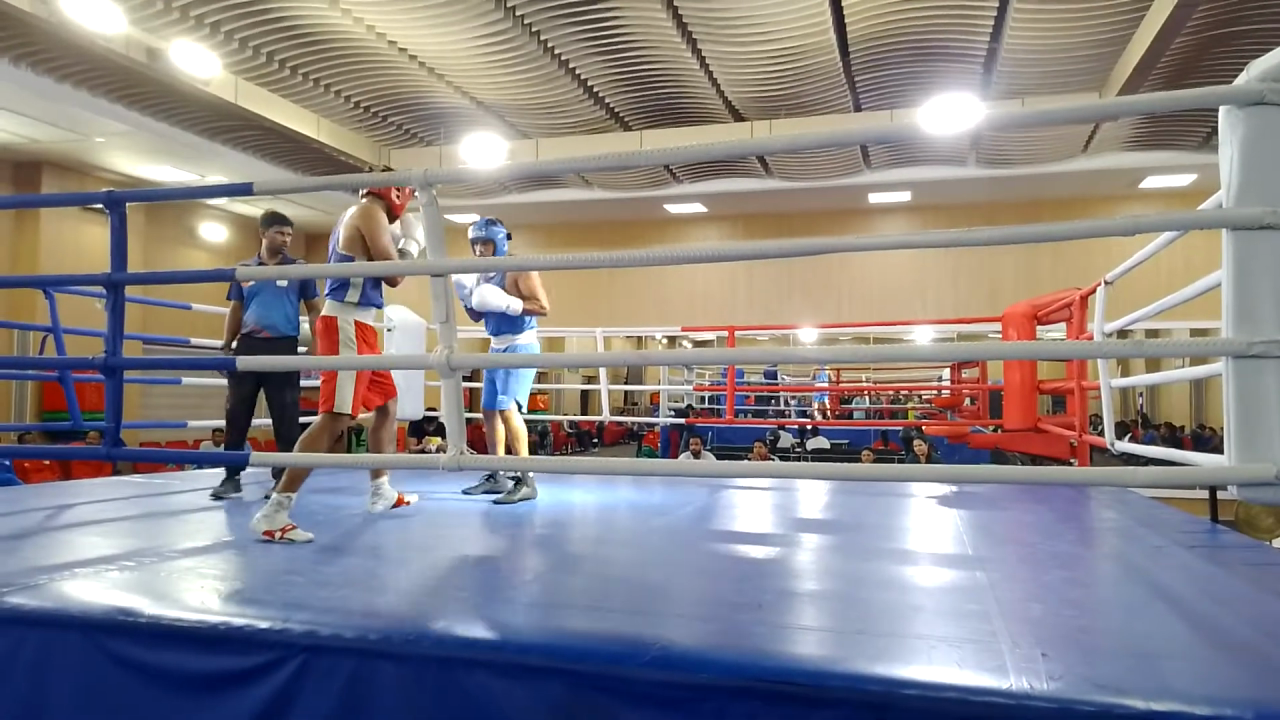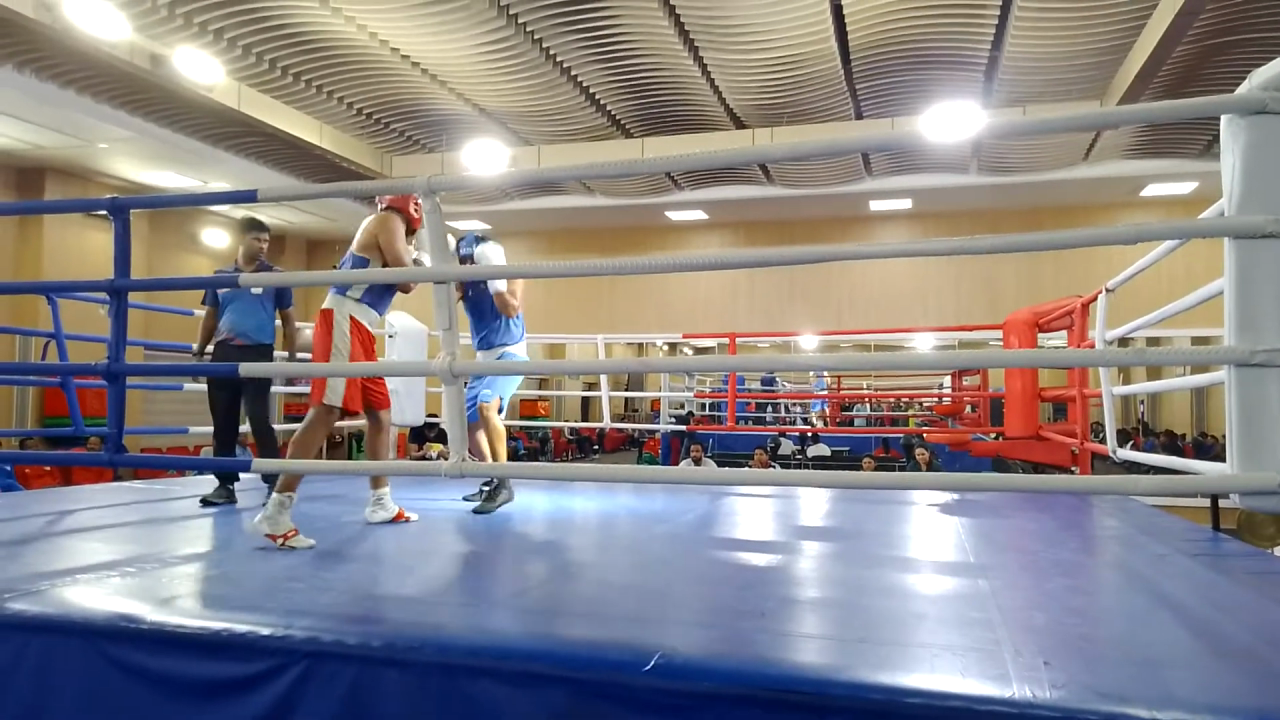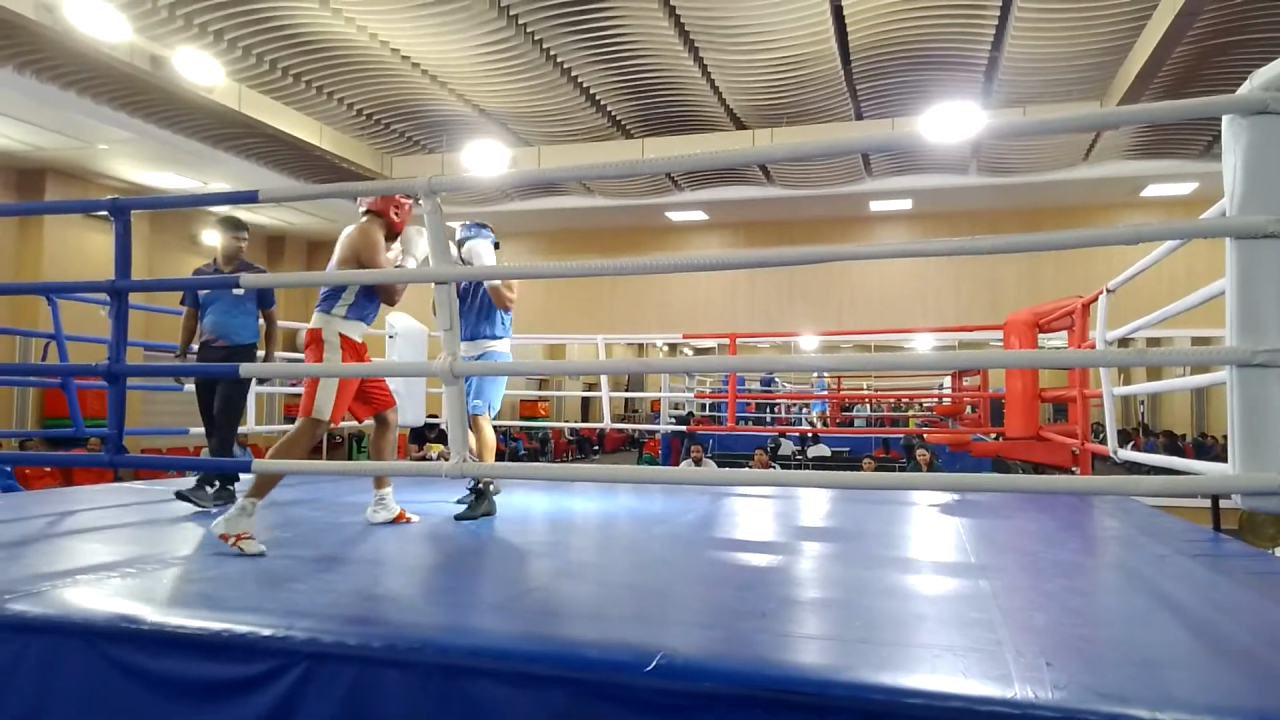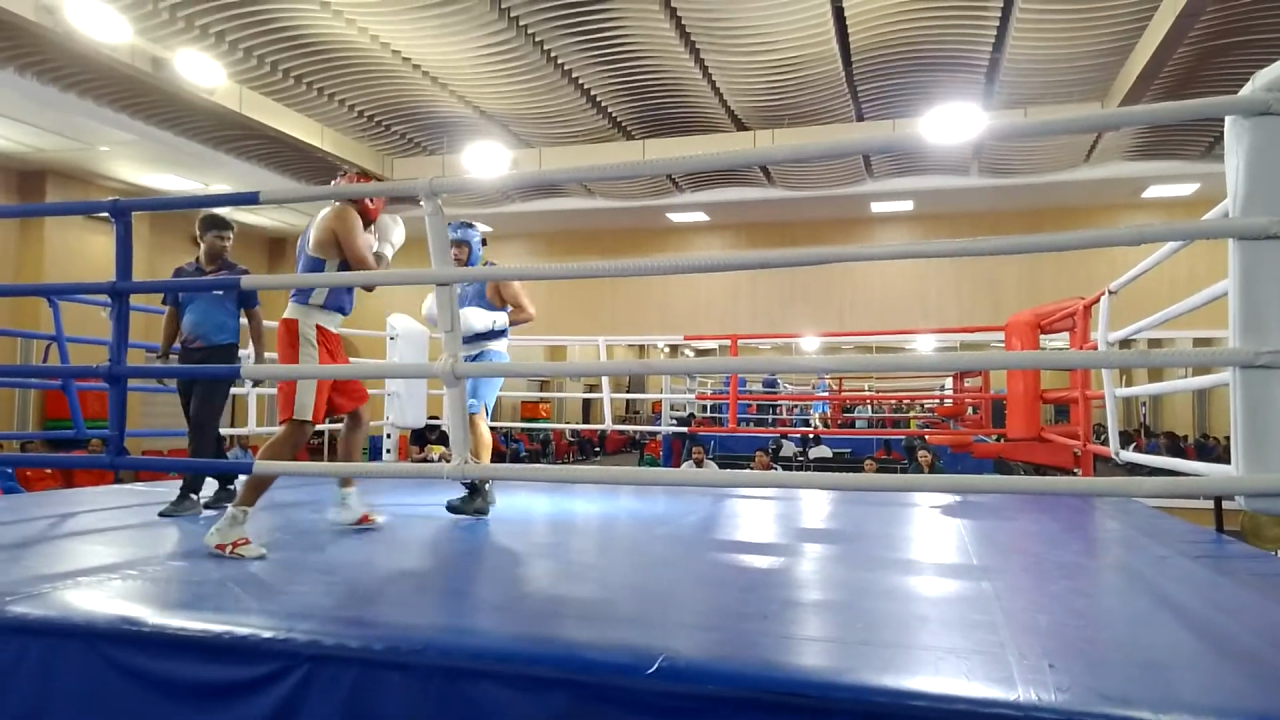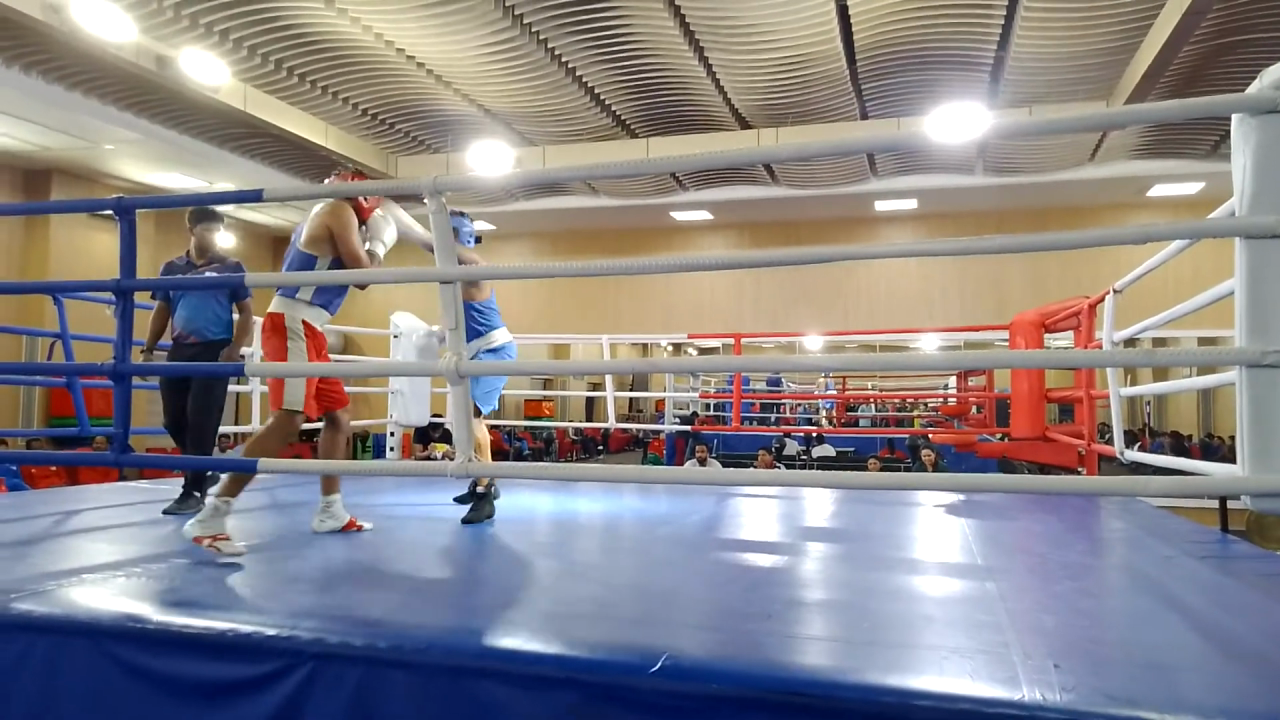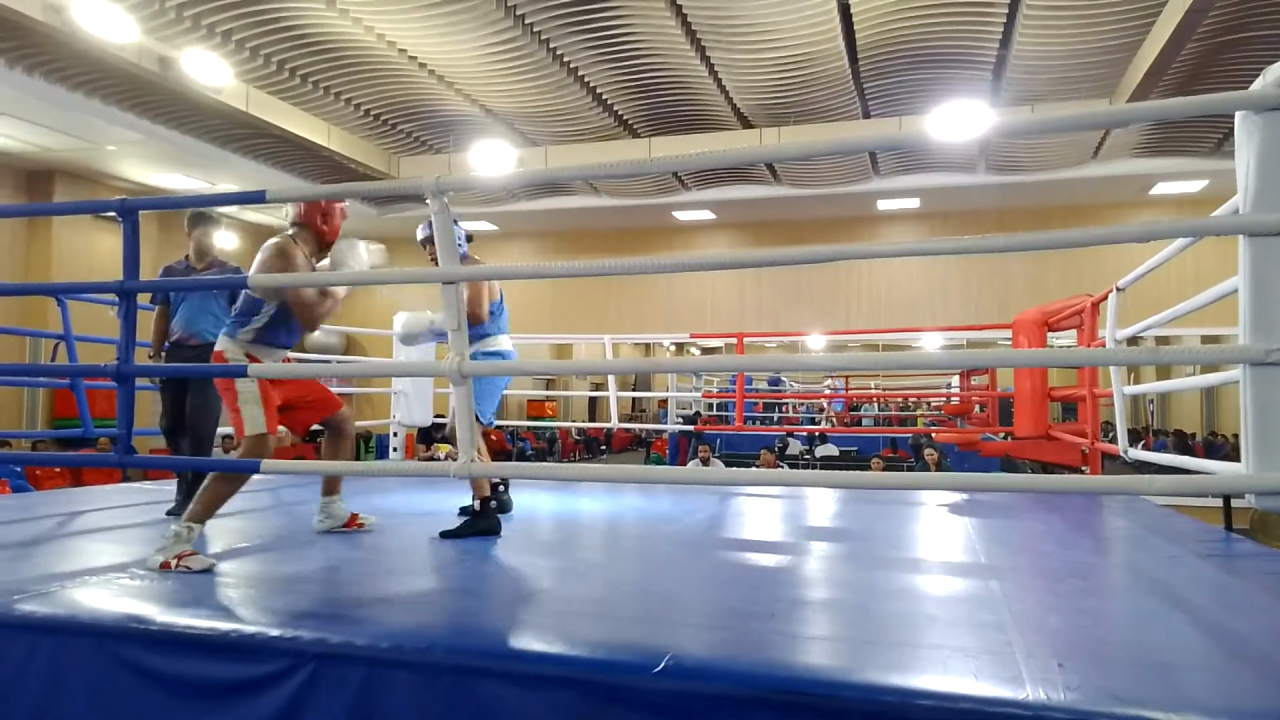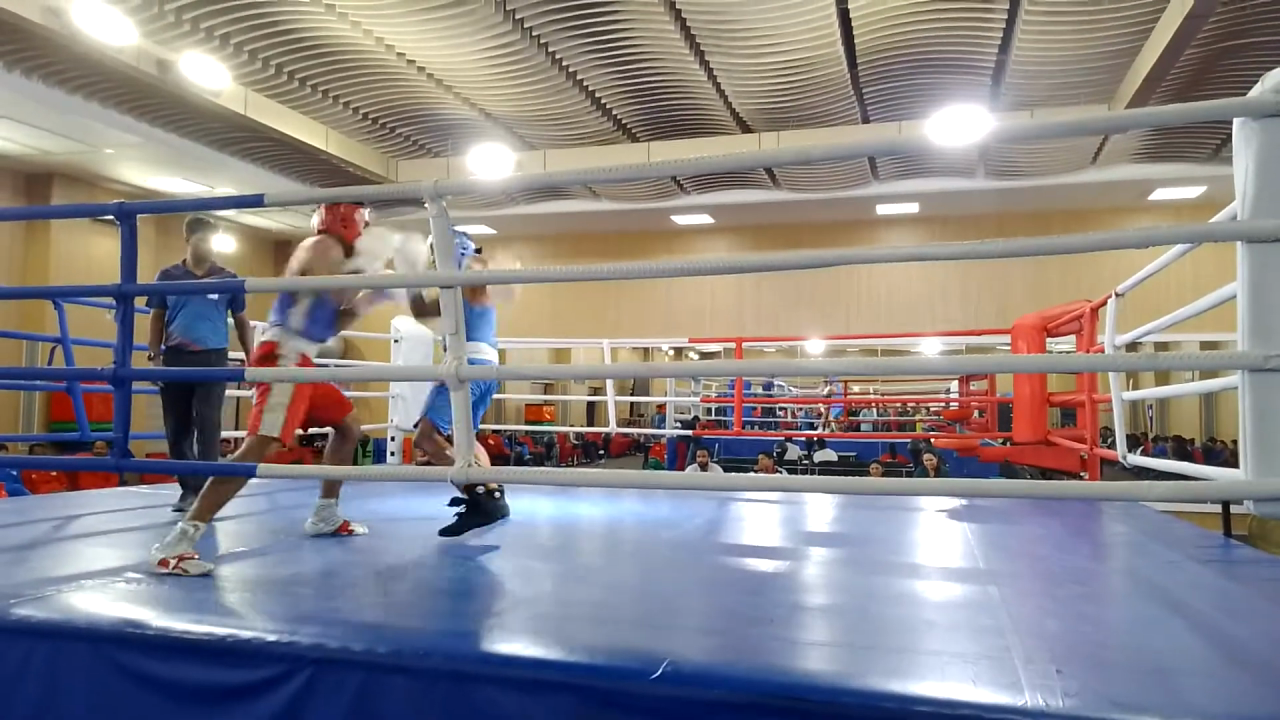
dt=0.3s
person 1, frame 1
left shoulder: (354, 218)
right shoulder: (370, 213)
right elbow: (393, 276)
left wrist: (396, 242)
right wrist: (411, 243)
left hip: (357, 326)
right hip: (347, 325)
left knee: (387, 406)
right knee: (336, 418)
left ankle: (381, 491)
right ankle: (274, 512)
person 1, frame 2
left shoulder: (378, 229)
right shoulder: (388, 221)
right elbow: (406, 282)
left wrist: (411, 256)
right wrist: (424, 256)
left hip: (358, 329)
right hip: (343, 323)
left knee: (381, 415)
right knee: (326, 413)
left ankle: (380, 504)
right ankle: (275, 514)
person 1, frame 3
left shoulder: (359, 236)
right shoulder: (368, 233)
right elbow: (391, 295)
left wrist: (398, 255)
right wrist: (411, 256)
left hip: (350, 341)
right hip: (335, 340)
left knee: (387, 417)
right knee: (311, 429)
left ankle: (384, 504)
right ankle: (236, 518)
person 1, frame 4
left shoulder: (328, 221)
right shoulder: (344, 215)
right elbow: (369, 278)
left wrist: (372, 244)
right wrist: (388, 245)
left hip: (324, 333)
right hip: (309, 331)
left knee: (358, 413)
right knee: (298, 429)
left ankle: (347, 504)
right ankle: (230, 525)
person 1, frame 5
left shoulder: (326, 218)
right shoulder: (339, 212)
right elbow: (363, 275)
left wrist: (373, 237)
right wrist: (380, 244)
left hip: (305, 329)
right hip: (292, 326)
left knee: (339, 418)
right knee: (287, 422)
left ankle: (331, 511)
right ankle: (210, 517)
person 1, frame 6
left shoulder: (304, 253)
right shoulder: (283, 252)
right elbow: (311, 319)
left hip: (274, 363)
right hip: (241, 359)
left knee: (342, 421)
right knee: (258, 446)
left ankle: (332, 512)
right ankle: (177, 542)
person 1, frame 7
left shoulder: (334, 256)
right shoulder: (323, 248)
left elbow: (341, 316)
right elbow: (338, 298)
left wrist: (376, 294)
right wrist: (367, 265)
left hip: (300, 358)
right hip: (285, 354)
left knee: (348, 425)
right knee: (261, 445)
left ankle: (326, 515)
right ankle: (180, 540)
person 2, frame 1
left shoulder: (519, 269)
right shoulder: (481, 274)
left elbow: (542, 308)
right elbow: (475, 316)
left wrist: (505, 302)
right wrist: (465, 296)
left hip: (520, 346)
right hip: (497, 348)
left knee: (508, 409)
right knee: (490, 411)
left ankle: (526, 481)
right ankle: (496, 477)
person 2, frame 2
left shoulder: (509, 276)
right shoulder: (465, 283)
left elbow: (510, 310)
left wrist: (495, 277)
left hip: (510, 357)
right hip: (484, 361)
left knee: (487, 408)
right knee: (473, 423)
left ankle: (502, 483)
right ankle: (492, 481)
person 2, frame 3
right shoulder: (461, 277)
left elbow: (508, 302)
left wrist: (487, 269)
left hip: (493, 354)
right hip: (465, 355)
left knee: (479, 416)
left ankle: (484, 496)
right ankle: (485, 481)
person 2, frame 4
right shoulder: (455, 281)
left elbow: (528, 312)
left wrist: (490, 320)
right wrist: (438, 315)
left hip: (489, 354)
right hip: (464, 356)
left knee: (475, 415)
right knee: (463, 422)
left ankle: (480, 492)
right ankle: (480, 487)
person 2, frame 5
left shoulder: (469, 262)
right shoulder: (455, 267)
left wrist: (412, 227)
left hip: (494, 350)
right hip: (482, 351)
left knee: (469, 415)
right knee: (470, 418)
left ankle: (484, 493)
right ankle: (485, 485)
person 2, frame 6
left shoulder: (473, 267)
left elbow: (477, 314)
left wrist: (433, 321)
left hip: (491, 355)
right hip: (486, 357)
right knee: (469, 429)
left ankle: (485, 512)
right ankle: (498, 493)
person 2, frame 7
left shoulder: (475, 267)
right shoulder: (456, 288)
right elbow: (421, 313)
left hip: (471, 363)
right hip: (482, 365)
left knee: (426, 435)
right knee: (466, 438)
left ankle: (478, 497)
right ankle: (492, 495)
person 3, frame 1
left shoulder: (299, 269)
right shoulder: (243, 270)
left elbow: (313, 310)
right elbow: (235, 311)
right wrist: (226, 347)
left hip: (283, 348)
right hip: (247, 347)
left knee: (285, 418)
right knee: (236, 414)
left ankle: (283, 479)
right ankle: (232, 477)
person 3, frame 2
left shoulder: (276, 276)
right shoulder: (221, 276)
left elbow: (288, 320)
right elbow: (209, 317)
left wrist: (292, 358)
right wrist: (198, 353)
left hip: (258, 355)
right hip: (223, 355)
left knee: (260, 421)
right knee: (223, 424)
left ankle: (275, 482)
right ankle: (225, 485)
person 3, frame 3
left shoulder: (257, 275)
right shoulder: (200, 275)
left elbow: (270, 319)
right elbow: (190, 317)
left wrist: (269, 357)
right wrist: (181, 354)
left hip: (240, 355)
right hip: (207, 356)
left knee: (224, 421)
right knee: (213, 425)
left ankle: (204, 486)
right ankle: (227, 486)
person 3, frame 4
left shoulder: (239, 275)
right shoulder: (181, 274)
left elbow: (254, 319)
right elbow: (172, 317)
left wrist: (259, 358)
right wrist: (163, 355)
left hip: (220, 356)
right hip: (188, 357)
left knee: (201, 424)
right knee: (203, 427)
left ankle: (189, 494)
right ankle: (227, 484)
person 3, frame 5
left shoulder: (231, 267)
right shoulder: (171, 268)
left elbow: (246, 312)
right elbow: (161, 311)
left wrist: (236, 347)
right wrist: (148, 350)
left hip: (213, 353)
right hip: (178, 352)
left knee: (201, 424)
right knee: (173, 421)
left ankle: (193, 492)
right ankle: (202, 474)
person 3, frame 6
left shoulder: (230, 272)
right shoulder: (170, 272)
right elbow: (161, 316)
right wrist: (155, 354)
left hip: (211, 355)
right hip: (176, 354)
left knee: (200, 425)
right knee: (170, 423)
left ankle: (195, 492)
right ankle: (186, 479)
person 3, frame 7
left shoulder: (228, 279)
right shoulder: (167, 276)
left elbow: (242, 322)
right elbow: (157, 319)
left wrist: (250, 359)
right wrist: (154, 356)
left hip: (213, 359)
right hip: (176, 359)
left knee: (208, 427)
right knee: (177, 430)
left ankle: (204, 491)
right ankle: (188, 490)
